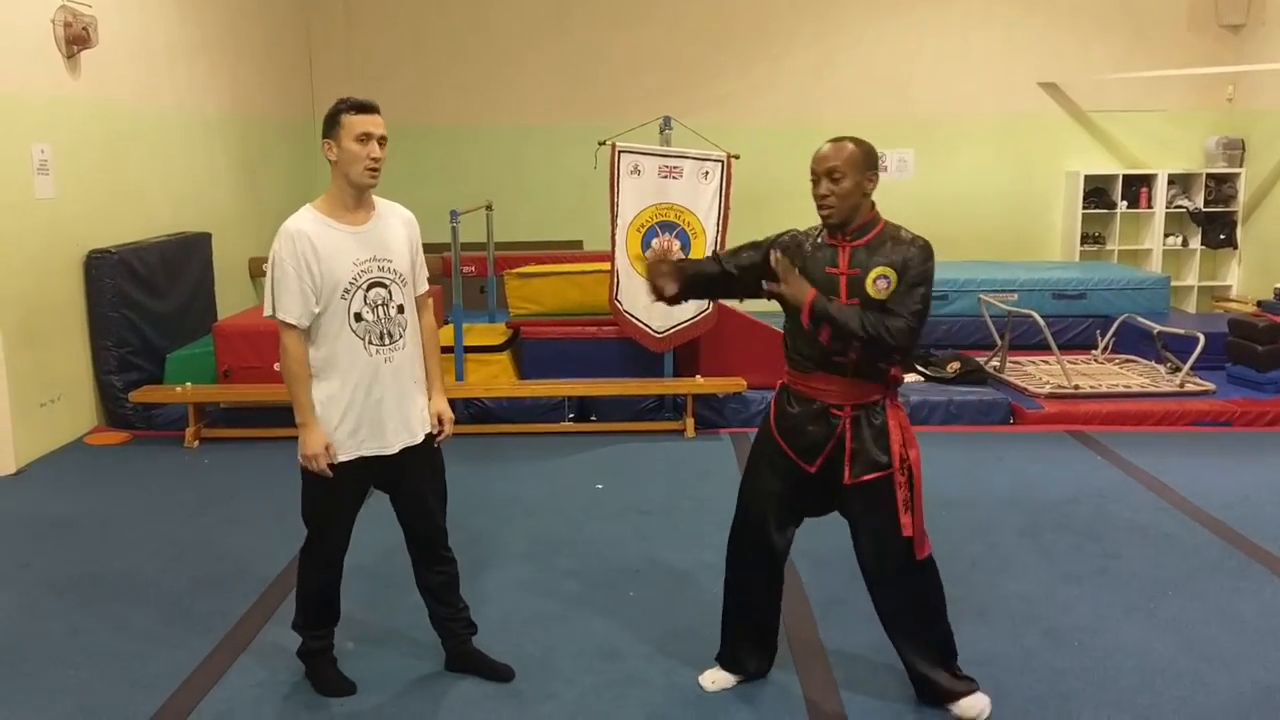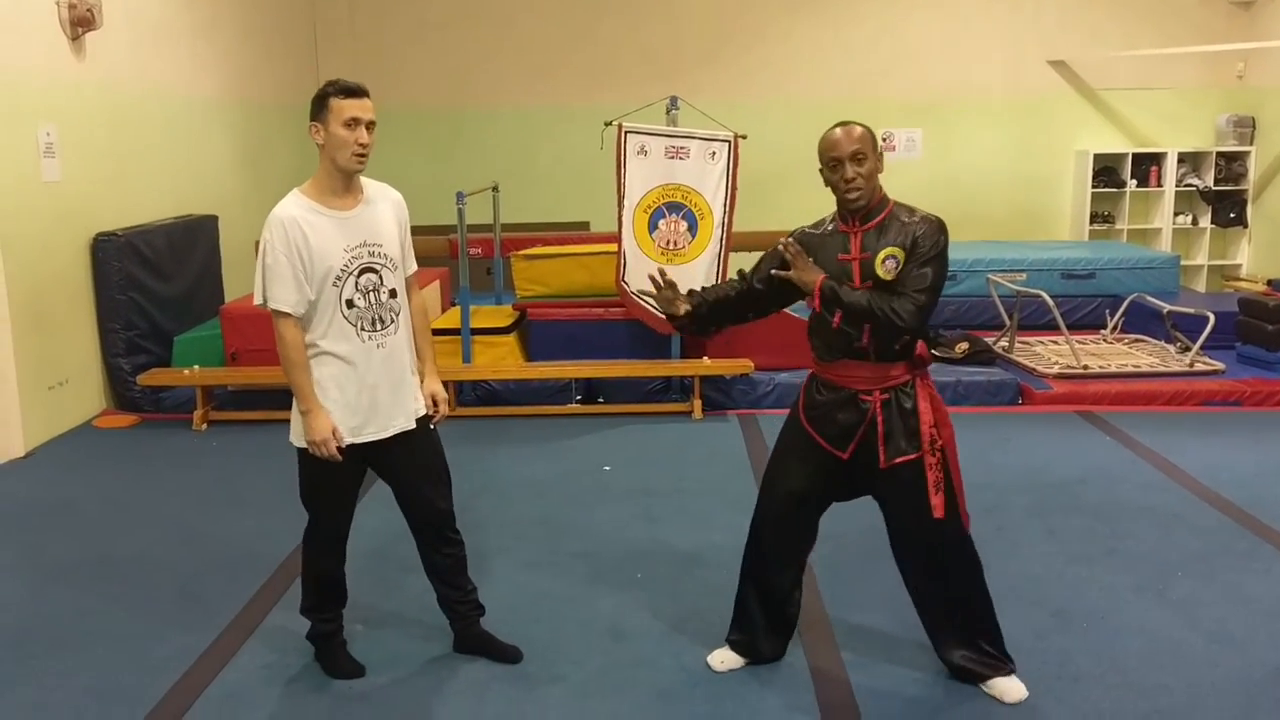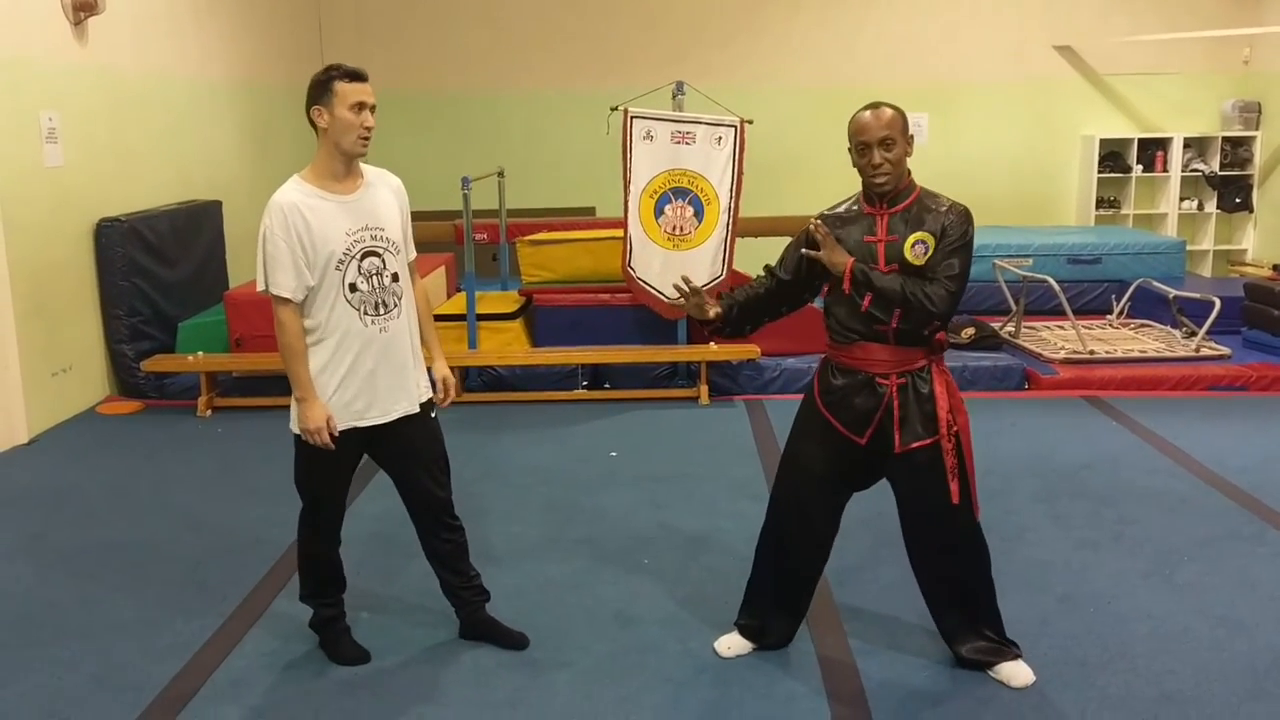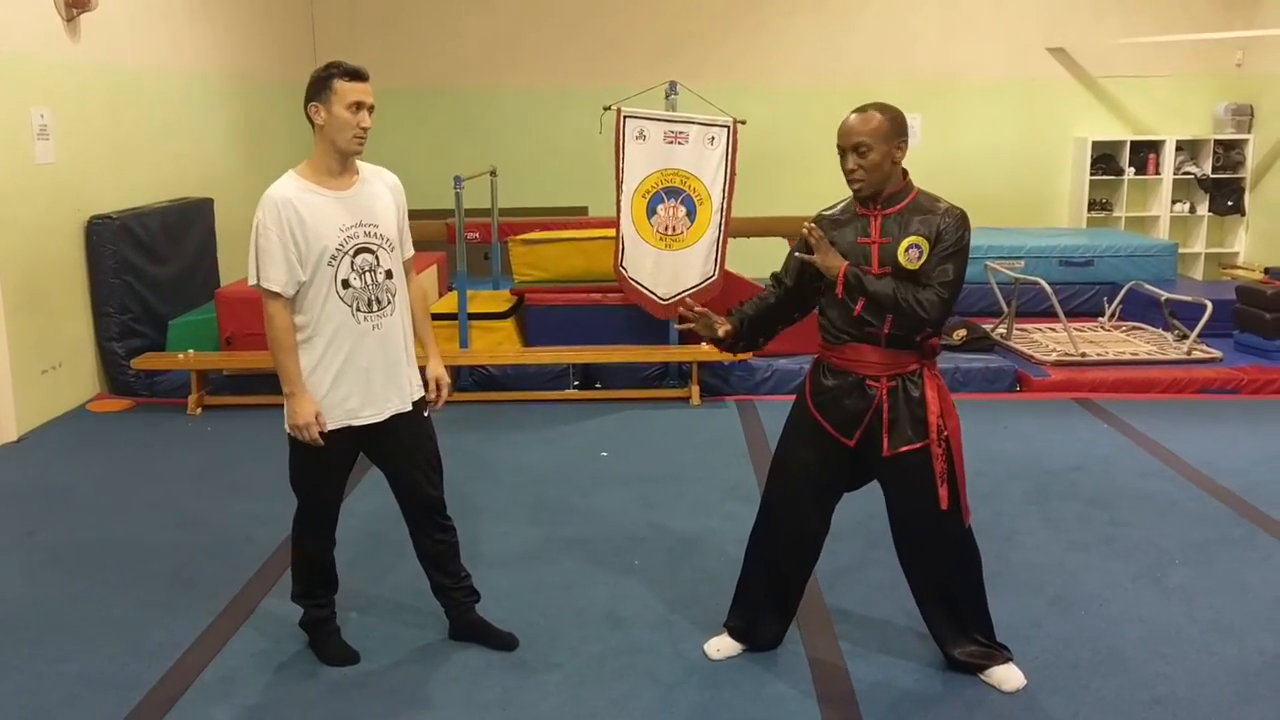
dt=0.5s
person 1, frame 1
left shoulder: (402, 222)
right shoulder: (301, 235)
right elbow: (292, 338)
left wrist: (437, 391)
right wrist: (308, 424)
left hip: (409, 423)
right hip: (339, 432)
left knee: (431, 539)
right knee: (325, 548)
left ankle: (458, 643)
right ankle: (316, 652)
person 1, frame 2
left shoulder: (390, 203)
right shoulder: (289, 221)
right elbow: (287, 326)
left wrist: (429, 372)
right wrist: (311, 411)
left hip: (402, 407)
right hip: (335, 418)
left knee: (436, 520)
right knee: (327, 534)
left ankle: (467, 625)
right ankle: (327, 635)
person 1, frame 3
left shoulder: (389, 189)
right shoulder: (290, 207)
right elbow: (286, 311)
left wrist: (436, 356)
right wrist: (307, 398)
left hip: (403, 393)
right hip: (333, 404)
left knee: (436, 507)
right knee: (323, 520)
left ankle: (472, 611)
right ankle: (329, 620)
person 1, frame 4
left shoulder: (387, 186)
right shoulder: (284, 202)
right elbow: (276, 305)
left wrist: (432, 355)
right wrist: (296, 393)
left hip: (397, 391)
right hip: (326, 402)
left knee: (429, 506)
right knee: (317, 518)
left ankle: (462, 611)
right ankle: (319, 621)
person 2, frame 1
left shoulder: (909, 253)
right shoulder: (795, 246)
left elbow: (894, 338)
right elbow: (728, 272)
left wrist: (809, 303)
right wrist: (677, 281)
left hip: (869, 425)
right hip: (797, 417)
left knee: (898, 556)
right knee: (754, 539)
right ankle: (743, 658)
person 2, frame 2
left shoulder: (922, 233)
right shoulder: (811, 240)
left elbow: (904, 317)
right elbow: (750, 293)
left wrist: (823, 289)
right wrist: (690, 307)
left hip: (900, 408)
right hip: (828, 404)
left knee: (936, 538)
right knee: (776, 524)
left ankle: (981, 659)
right ankle: (755, 640)
person 2, frame 3
left shoulder: (948, 220)
right shoulder: (832, 222)
left elbow: (935, 304)
right elbow: (779, 287)
left wrist: (853, 271)
right wrist: (721, 312)
left hip: (916, 395)
right hip: (841, 390)
left knee: (946, 526)
right knee: (795, 511)
left ankle: (985, 645)
right ankle: (762, 626)
person 2, frame 4
left shoulder: (944, 223)
right shoulder: (829, 223)
left elbow: (927, 310)
right elbow: (785, 295)
left wrist: (846, 275)
right wrist: (731, 327)
left hip: (908, 399)
right hip: (833, 391)
left knee: (936, 530)
right knee: (785, 513)
left ankle: (976, 648)
right ankle: (751, 628)
